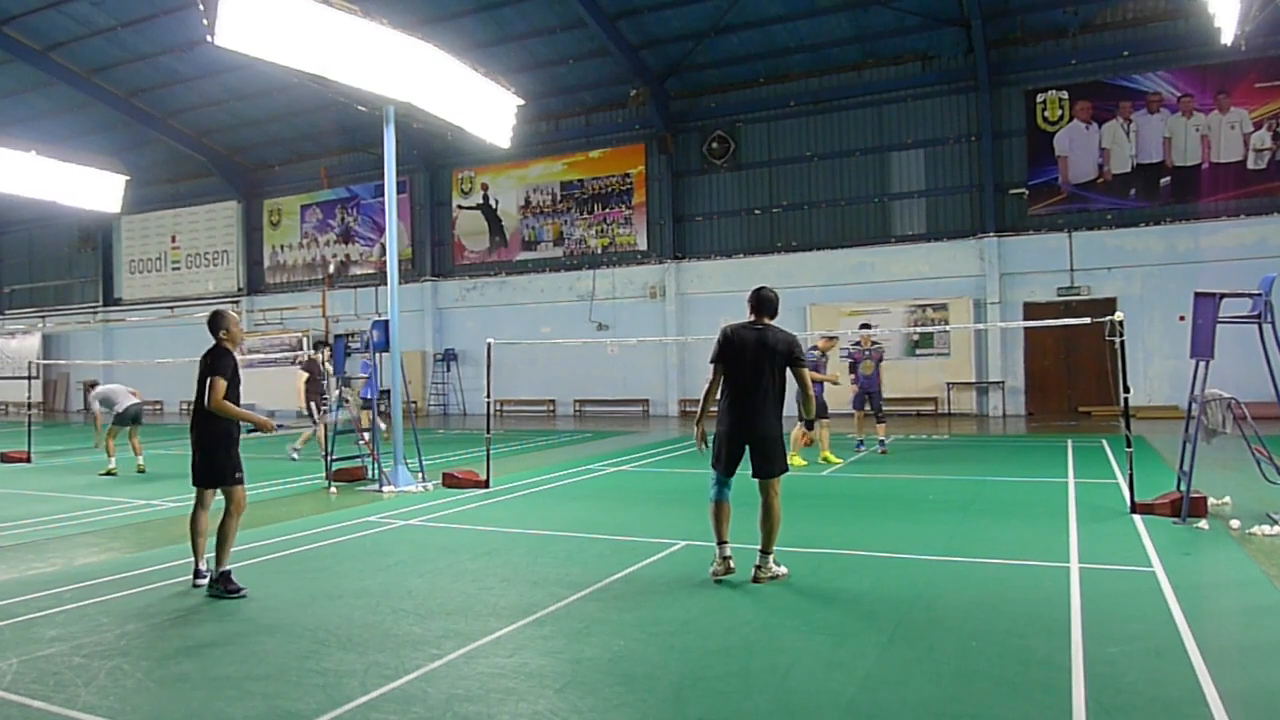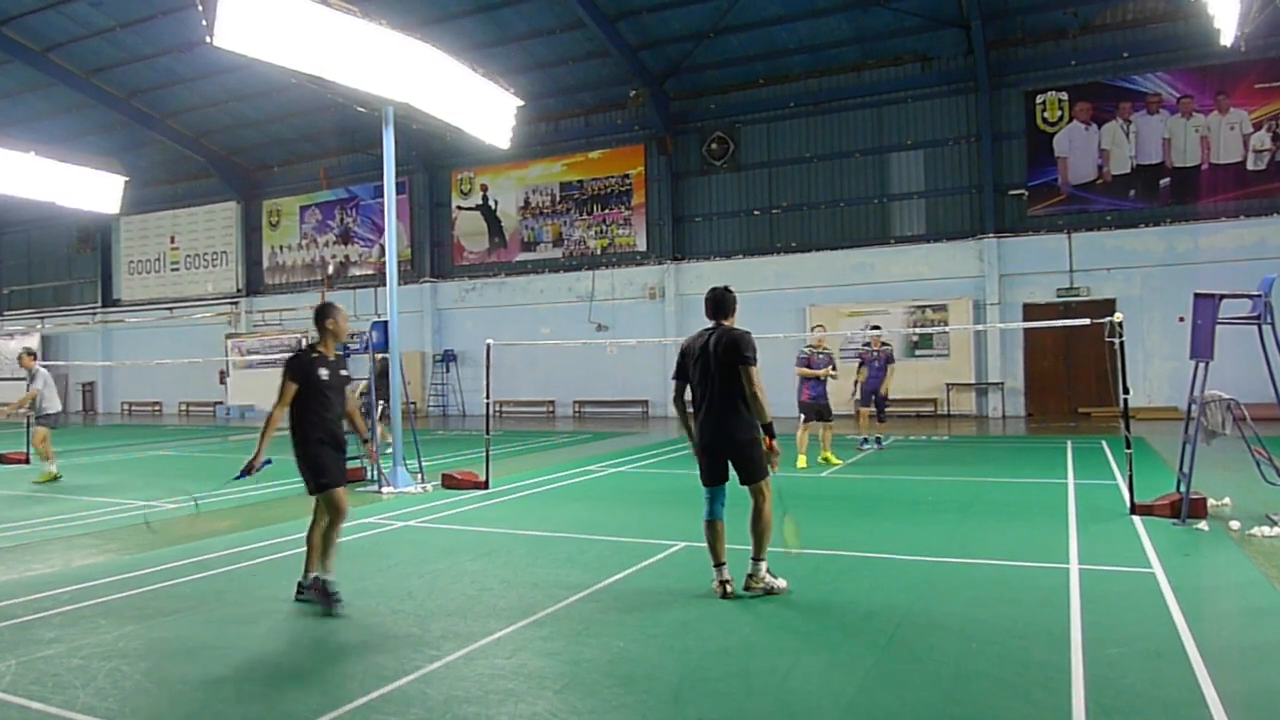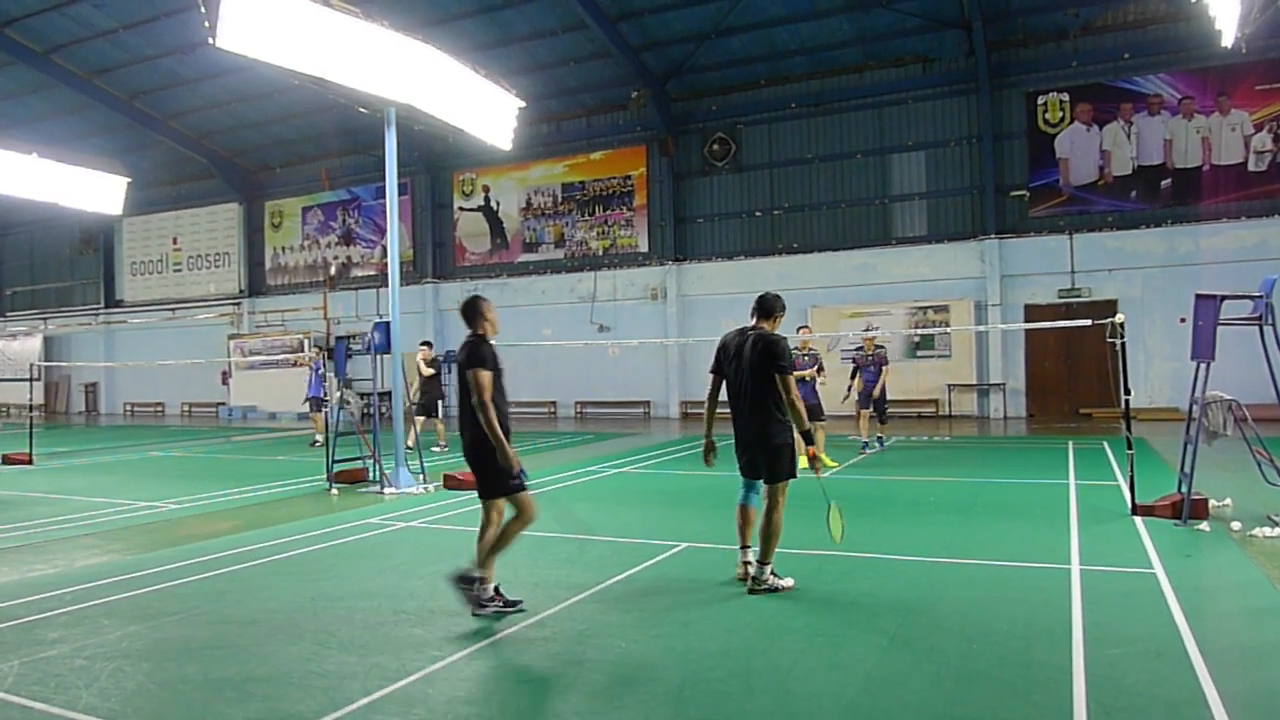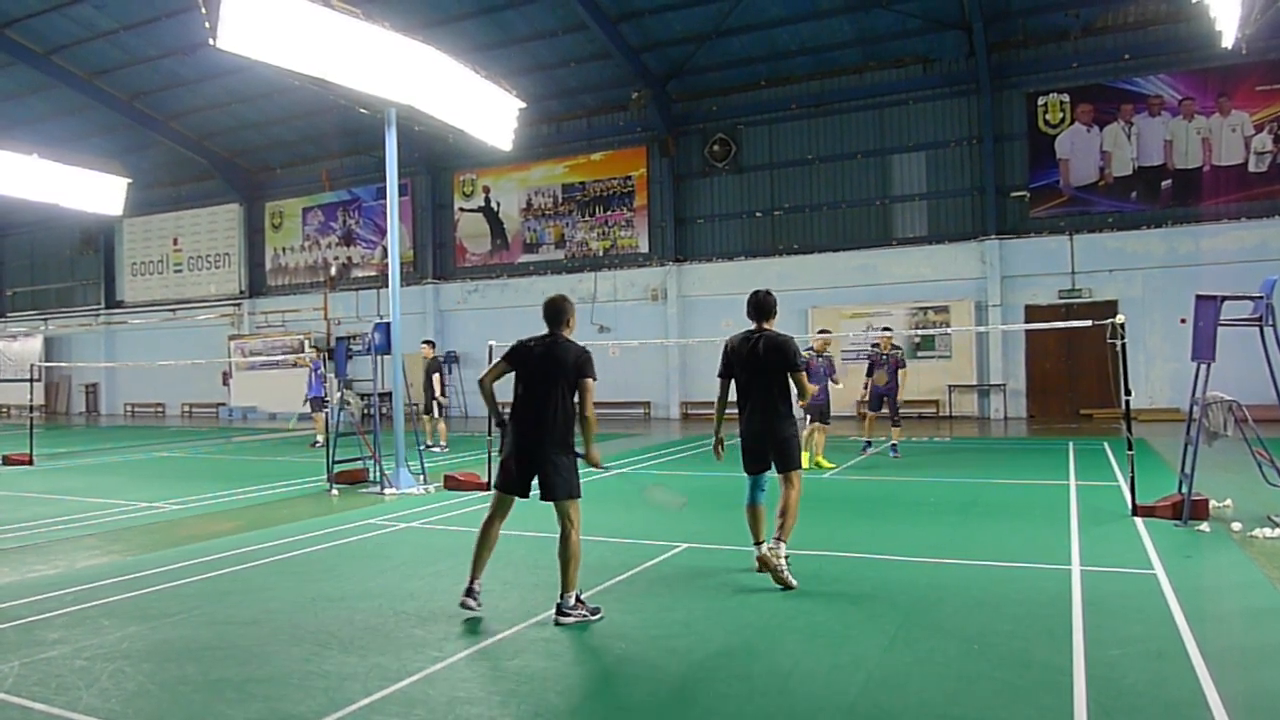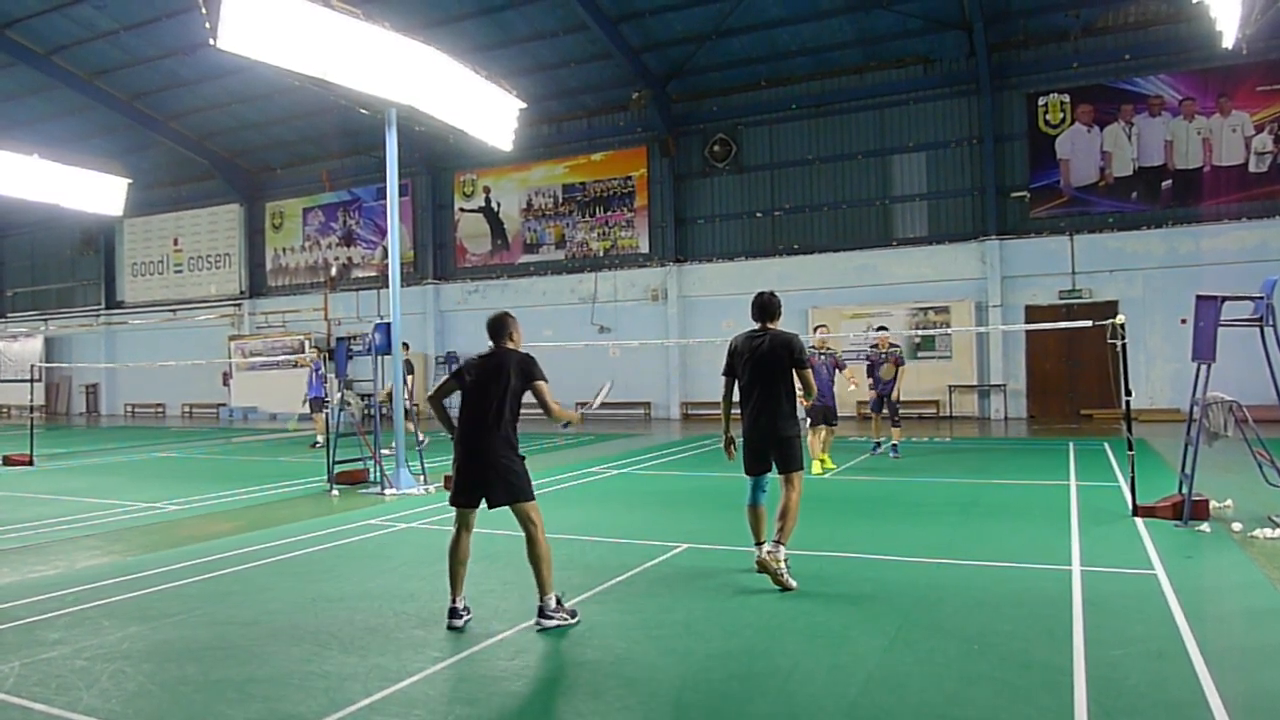
dt=1s
person 1, frame 1
left shoulder: (211, 357)
right shoulder: (224, 358)
right elbow: (215, 402)
right wrist: (255, 419)
left hip: (203, 437)
right hip: (219, 439)
left knee: (203, 502)
right knee: (236, 504)
left ankle: (200, 568)
right ankle: (220, 575)
person 1, frame 2
left shoulder: (340, 362)
right shoulder: (302, 361)
right elbow: (280, 408)
left wrist: (366, 439)
right wrist: (260, 451)
left hip: (336, 446)
right hip: (313, 446)
left knee: (324, 513)
right knee: (340, 509)
left ankle: (309, 582)
right ankle: (324, 581)
person 1, frame 3
left shoulder: (472, 348)
right shoulder: (480, 347)
right elbow: (482, 401)
right wrist: (502, 445)
left hip: (480, 445)
right hip: (489, 446)
left knee: (493, 516)
right knee: (526, 512)
left ankle: (486, 593)
right ankle: (473, 575)
person 1, frame 4
left shoulder: (524, 348)
right shoulder: (579, 355)
left elbow: (485, 381)
right elbow: (586, 412)
left wrist: (500, 420)
right wrist: (589, 448)
left hip: (518, 444)
right hip: (556, 448)
left knee: (496, 515)
right knee: (570, 524)
left ankle: (473, 588)
right ankle: (569, 604)
person 1, frame 5
left shoulder: (471, 364)
right shoulder: (524, 362)
left elbow: (434, 398)
right elbow: (550, 409)
left wrist: (455, 432)
right wrist: (572, 416)
left hip: (466, 453)
right hip: (501, 453)
left knee: (463, 528)
right knee: (534, 526)
left ankle: (457, 606)
right ankle: (548, 606)
person 2, frame 1
left shoulder: (729, 334)
right shoulder: (787, 341)
left elbow: (714, 382)
right elbow: (807, 390)
left wrist: (700, 421)
right wrist: (809, 425)
left hip: (730, 425)
right hip: (767, 428)
left knee: (720, 484)
right knee: (770, 493)
left ankle: (723, 554)
right ankle: (765, 564)
person 2, frame 2
left shoulder: (690, 344)
right shoulder: (740, 339)
left elbow: (678, 397)
right elbow: (753, 390)
left wrist: (693, 436)
right wrist: (769, 433)
left hip: (707, 436)
right hip: (741, 432)
left knee: (713, 501)
right knee: (762, 496)
left ankle: (721, 577)
right ankle: (758, 573)
person 2, frame 3
left shoulder: (727, 341)
right shoulder: (775, 343)
left elbow: (712, 394)
right elbow: (791, 398)
left wrist: (708, 436)
right wrist: (809, 442)
left hip: (743, 434)
right hip: (773, 434)
left knee: (749, 488)
right knee: (775, 499)
left ankle: (745, 560)
right ankle: (762, 575)
person 2, frame 4
left shoulder: (732, 345)
right shoulder: (784, 343)
left elbow: (722, 394)
right elbow: (804, 391)
left wrist: (717, 431)
right wrist: (804, 398)
left hip: (750, 429)
right hip: (781, 426)
left knee: (755, 486)
right knee: (791, 486)
left ankle: (761, 551)
right ankle: (777, 550)
person 2, frame 5
left shoulder: (737, 344)
right shoulder: (790, 341)
left elbow: (727, 393)
right elbow: (811, 389)
left wrist: (726, 430)
right wrist: (806, 397)
left hip: (752, 428)
right hip: (783, 426)
left knee: (756, 487)
right knee: (792, 487)
left ankle: (761, 551)
right ankle: (776, 552)
